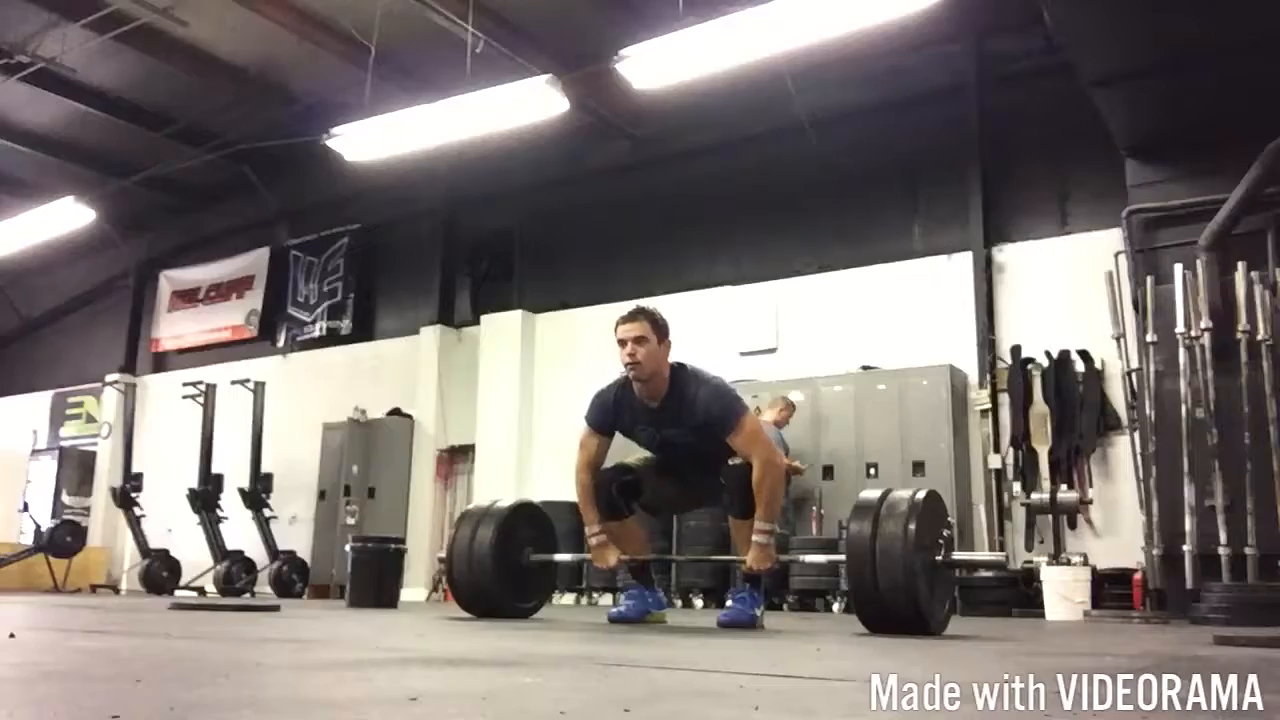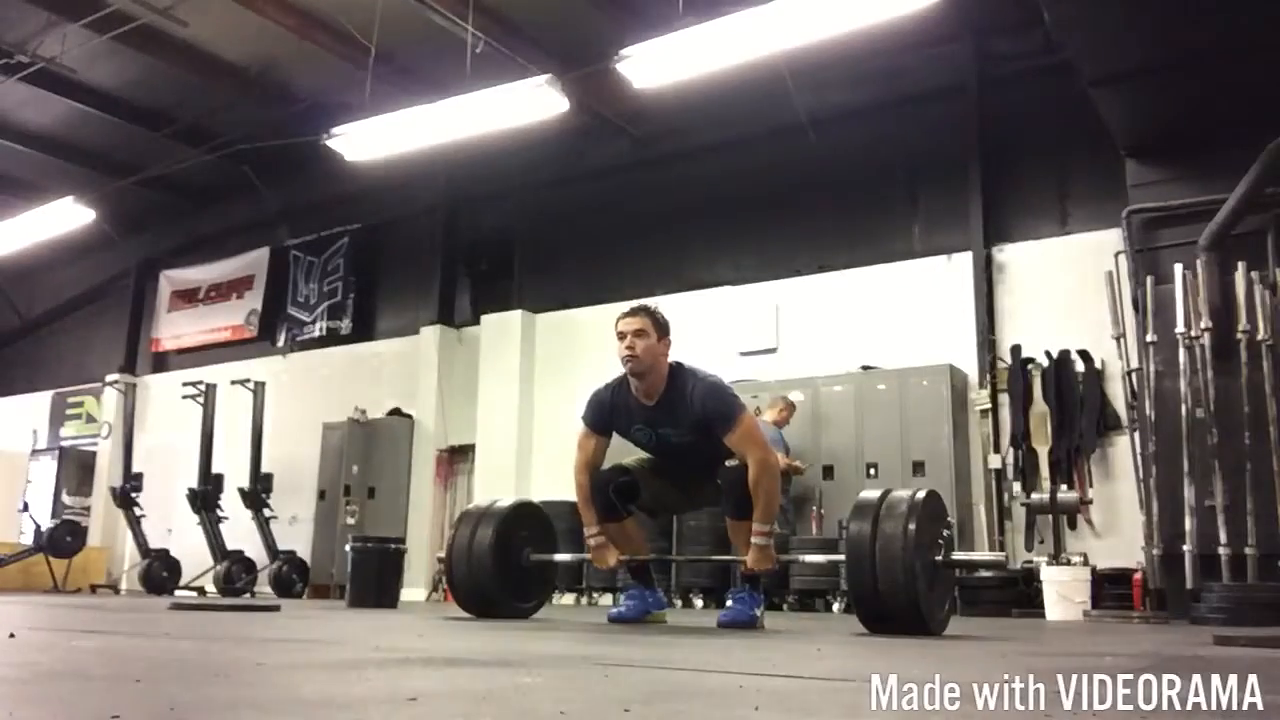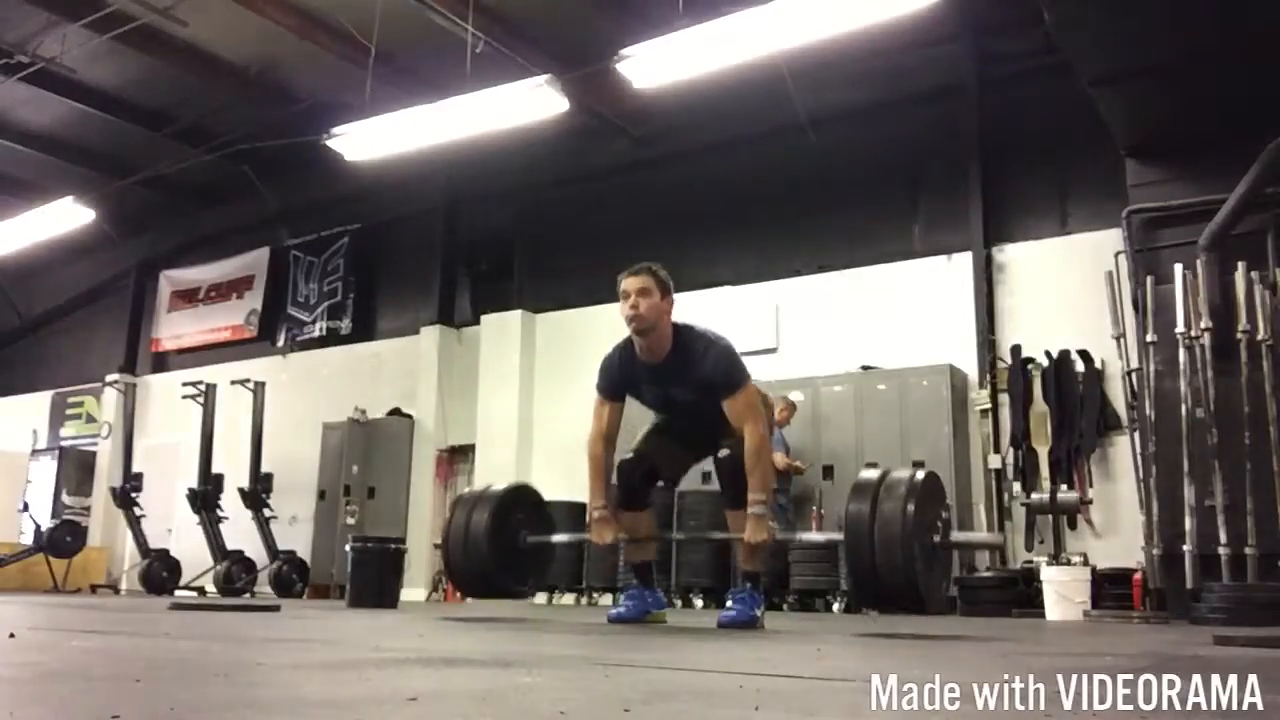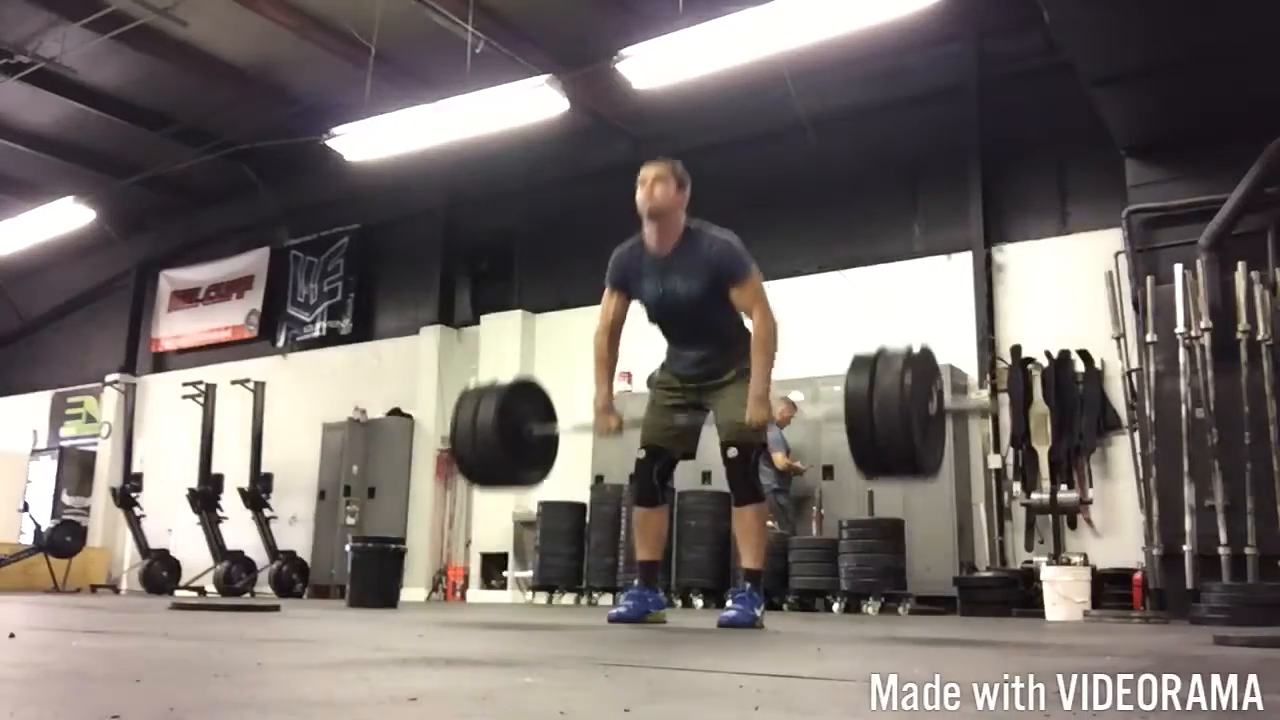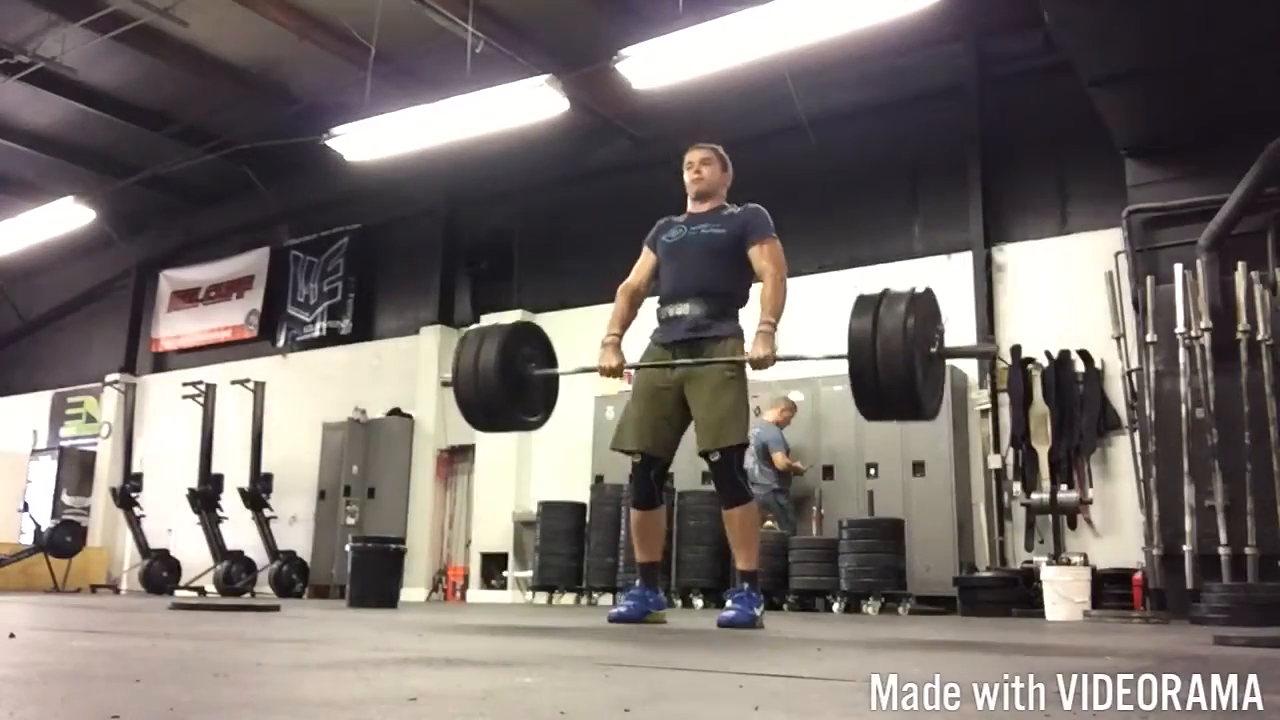
dt=0.4s
person 1, frame 1
left shoulder: (706, 393)
right shoulder: (610, 401)
left elbow: (769, 460)
right elbow: (585, 469)
left wrist: (762, 539)
right wrist: (596, 537)
left hip: (722, 471)
right hip: (674, 473)
left knee: (741, 475)
right knee: (607, 484)
left ankle: (749, 593)
right ankle: (646, 591)
person 1, frame 2
left shoulder: (703, 392)
right shoulder: (607, 400)
left elbow: (764, 460)
right elbow: (585, 470)
left wrist: (761, 541)
right wrist: (595, 538)
left hip: (721, 473)
right hip: (671, 474)
left knee: (737, 475)
right knee: (605, 485)
left ankle: (748, 594)
right ankle: (646, 591)
person 1, frame 3
left shoulder: (709, 352)
right shoulder: (618, 363)
left elbow: (755, 430)
right elbow: (601, 439)
left wrist: (758, 513)
right wrist: (600, 511)
left hip: (735, 416)
right hip: (680, 421)
right knee: (631, 473)
left ankle: (749, 595)
right ankle: (645, 592)
person 1, frame 4
left shoulder: (717, 248)
right shoulder: (627, 258)
left elbow: (761, 317)
right elbow: (607, 331)
left wrist: (759, 394)
right wrist: (604, 400)
left hip: (731, 367)
right hip: (677, 371)
left knee: (740, 465)
right knee: (649, 470)
left ankle: (750, 594)
right ankle: (647, 591)
person 1, frame 5
left shoulder: (747, 218)
right shoulder: (664, 229)
left elbow: (772, 274)
right elbow: (632, 286)
left wrist: (765, 333)
right wrist: (612, 340)
left hip: (717, 347)
right hip: (661, 350)
left knee: (725, 465)
right knee: (645, 470)
left ankle: (747, 594)
right ankle: (648, 590)
